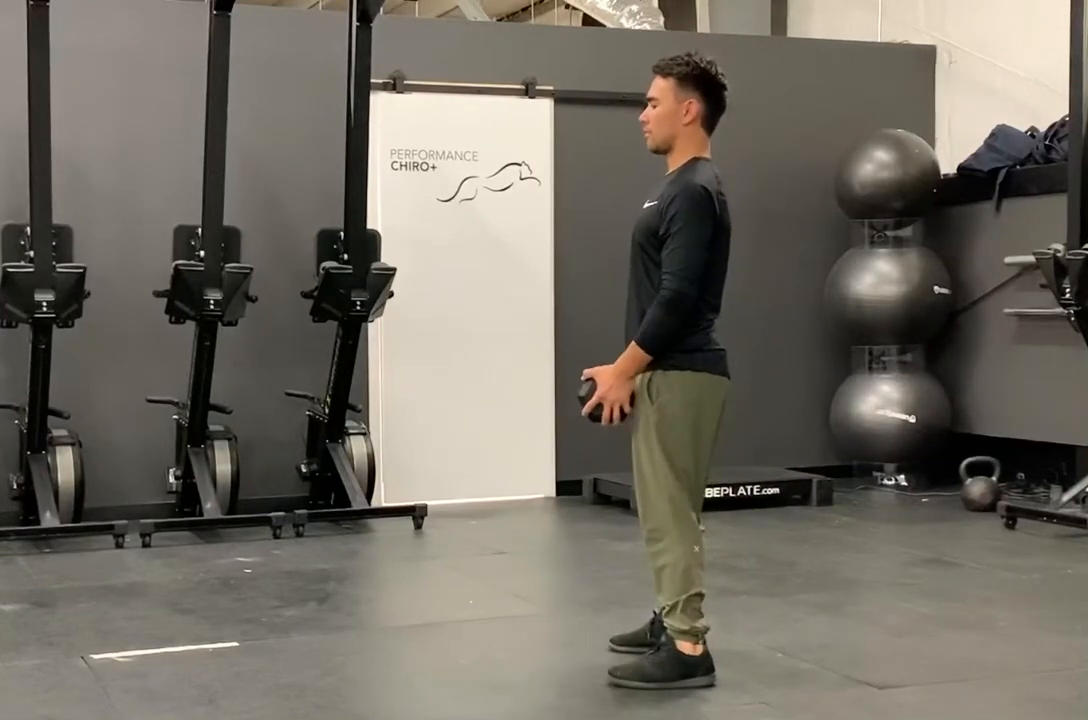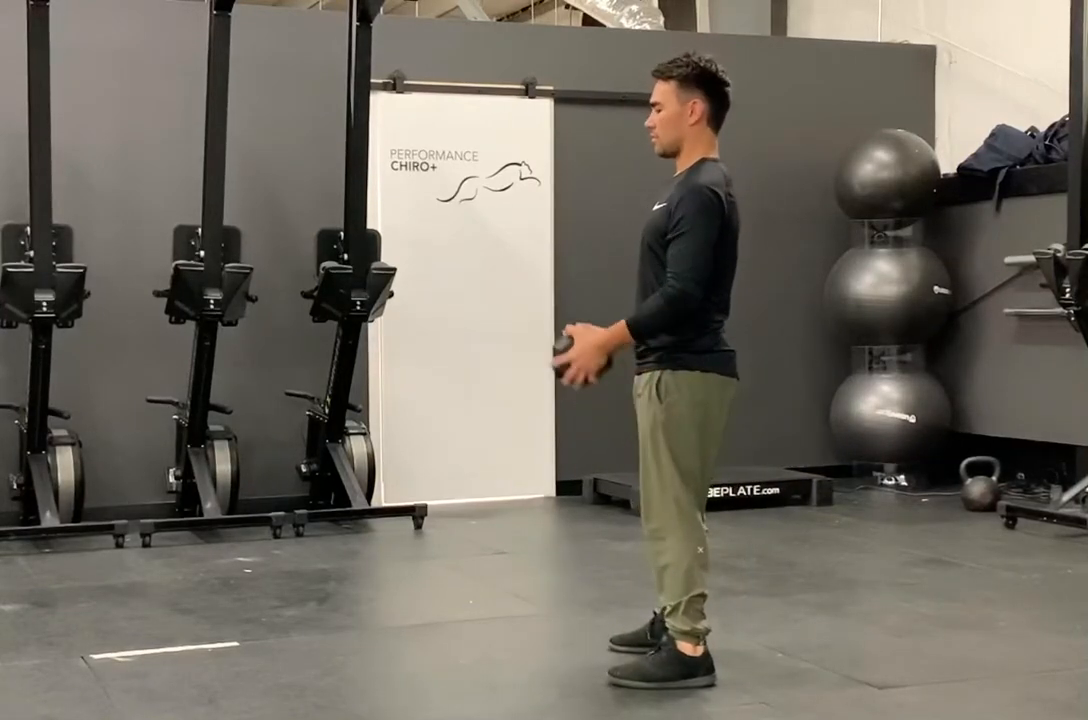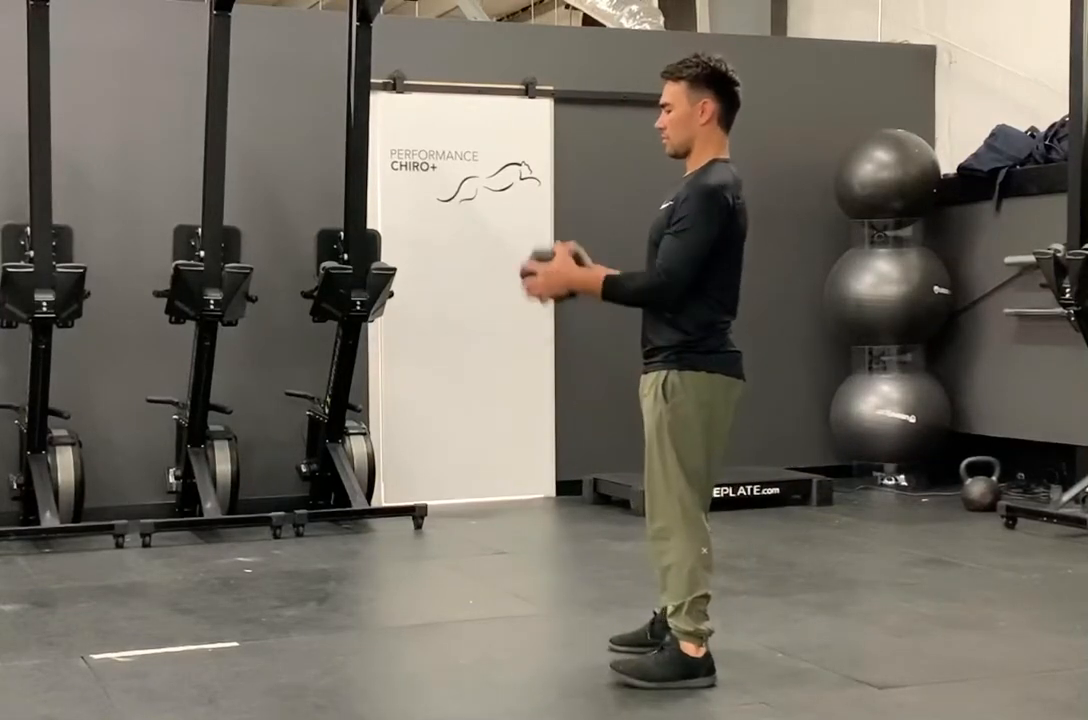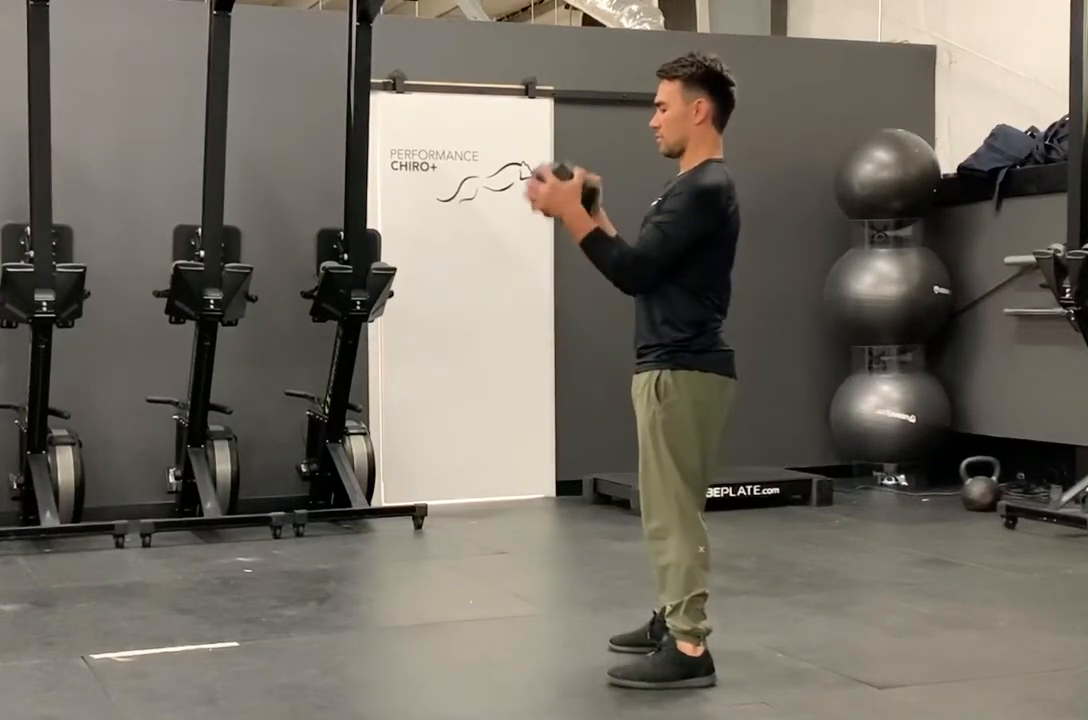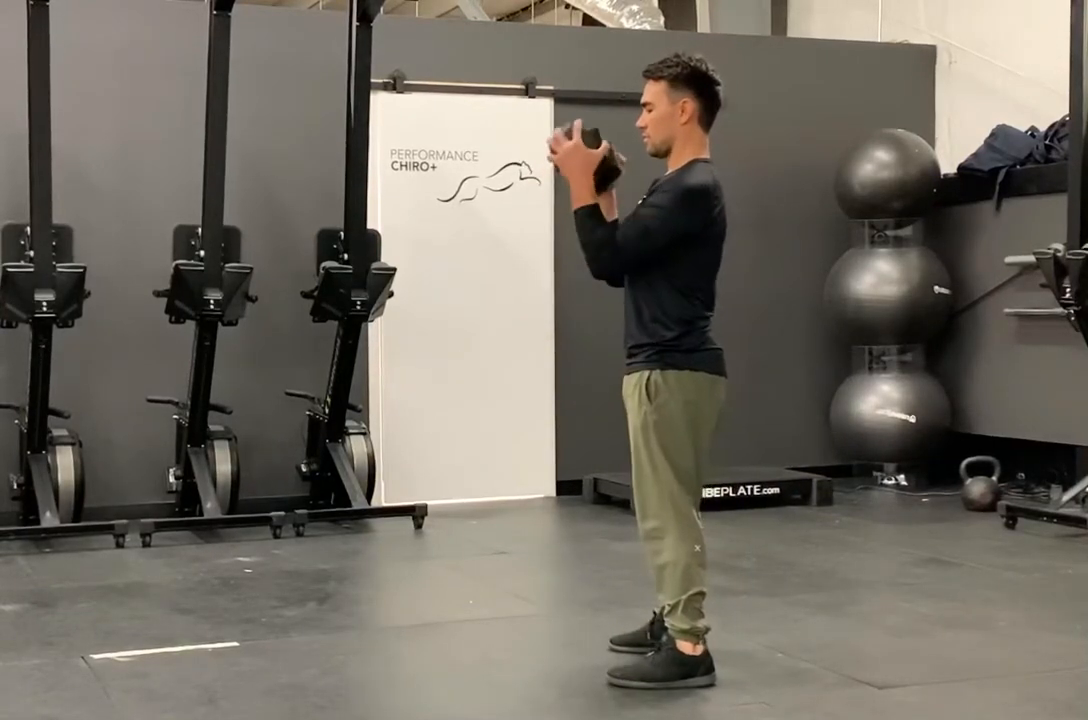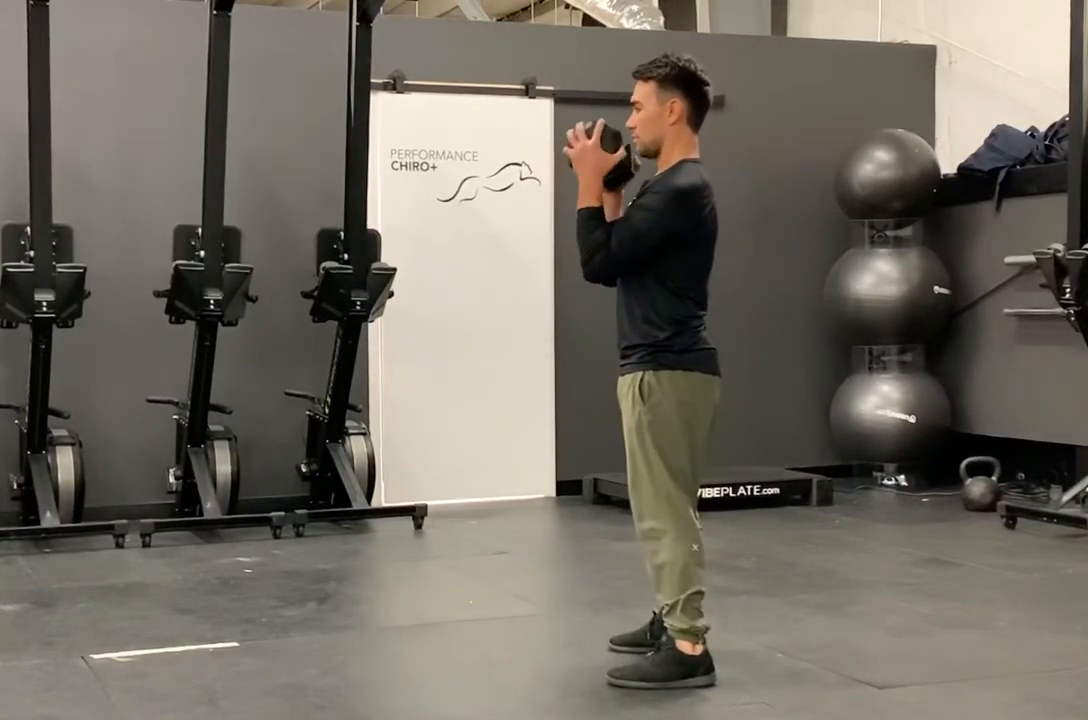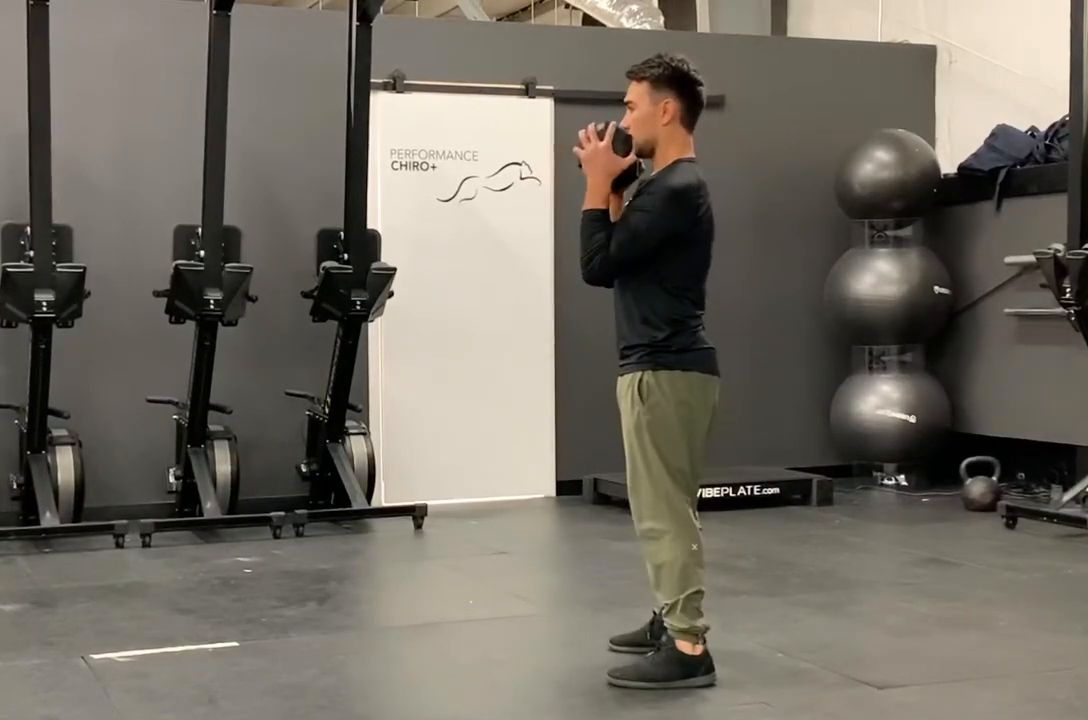
dt=0.2s
person 1, frame 1
left shoulder: (694, 191)
right shoulder: (679, 186)
left elbow: (680, 298)
left wrist: (621, 372)
right wrist: (628, 366)
left hip: (678, 374)
right hip: (669, 370)
left knee: (669, 511)
right knee: (665, 508)
left ankle: (686, 649)
right ankle: (673, 620)
person 1, frame 2
left shoulder: (702, 191)
right shoulder: (691, 187)
left elbow: (683, 295)
left wrist: (604, 340)
right wrist: (614, 333)
left hip: (683, 372)
right hip: (674, 367)
left knee: (673, 510)
right knee: (668, 508)
left ankle: (688, 650)
right ankle: (673, 619)
person 1, frame 3
left shoulder: (711, 190)
right shoulder: (701, 188)
left elbow: (664, 284)
left wrist: (578, 279)
right wrist: (588, 271)
left hip: (690, 372)
right hip: (679, 367)
left knee: (678, 511)
right knee: (673, 507)
left ankle: (689, 649)
right ankle: (676, 620)
person 1, frame 4
left shoulder: (704, 189)
right shoulder: (693, 186)
left elbow: (634, 270)
right elbow: (642, 264)
left wrist: (570, 215)
right wrist: (586, 214)
left hip: (683, 371)
right hip: (671, 366)
left knee: (674, 510)
right knee: (667, 508)
left ankle: (688, 649)
right ankle: (674, 621)
person 1, frame 5
left shoulder: (691, 188)
right shoulder: (678, 184)
left elbow: (607, 261)
right elbow: (624, 258)
left wrist: (579, 182)
right wrist: (599, 188)
left hip: (673, 370)
right hip: (664, 365)
left knee: (669, 510)
right knee: (663, 506)
left ankle: (687, 649)
right ankle: (673, 620)
person 1, frame 6
left shoulder: (680, 189)
right shoulder: (669, 185)
left elbow: (597, 264)
right elbow: (617, 260)
left wrist: (590, 182)
right wrist: (603, 187)
left hip: (666, 370)
right hip: (658, 365)
left knee: (666, 509)
right knee: (661, 506)
left ankle: (687, 649)
right ankle: (673, 619)
person 1, frame 7
left shoulder: (676, 189)
right shoulder: (667, 185)
left elbow: (597, 266)
right elbow: (618, 258)
left wrist: (598, 184)
right wrist: (606, 187)
left hip: (664, 370)
right hip: (657, 364)
left knee: (664, 509)
right knee: (660, 506)
left ankle: (687, 649)
right ankle: (672, 620)
